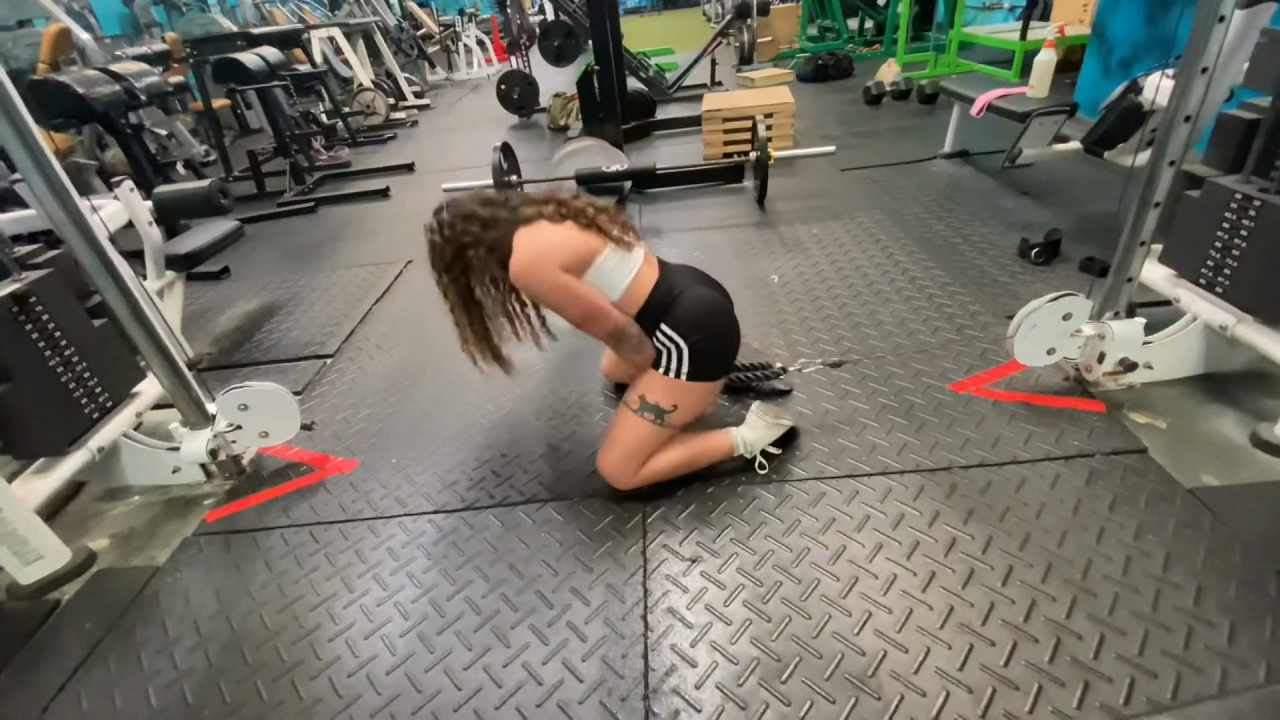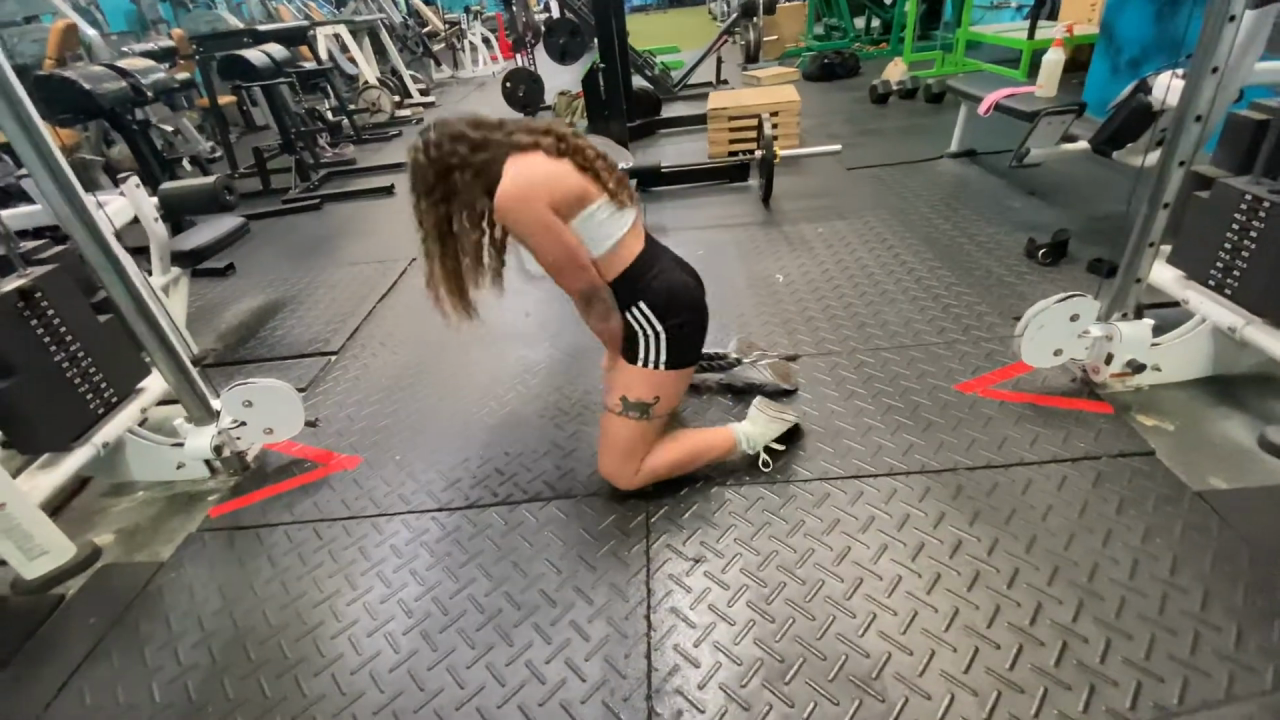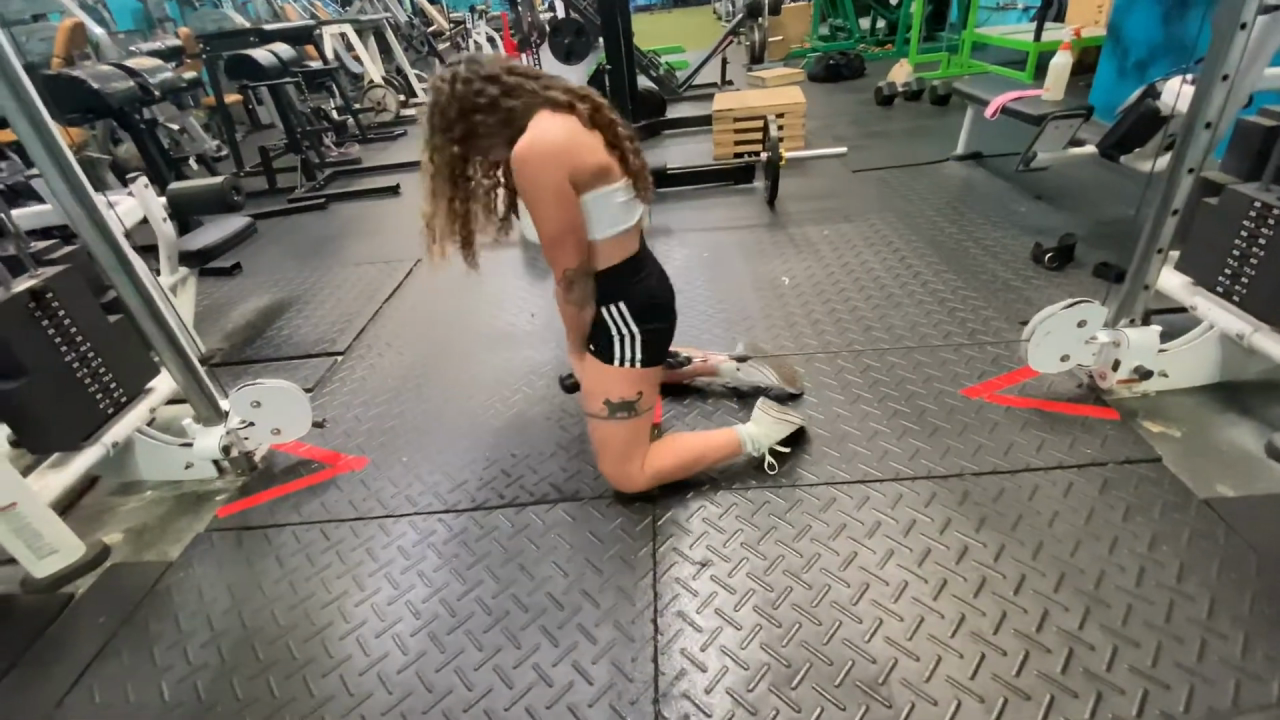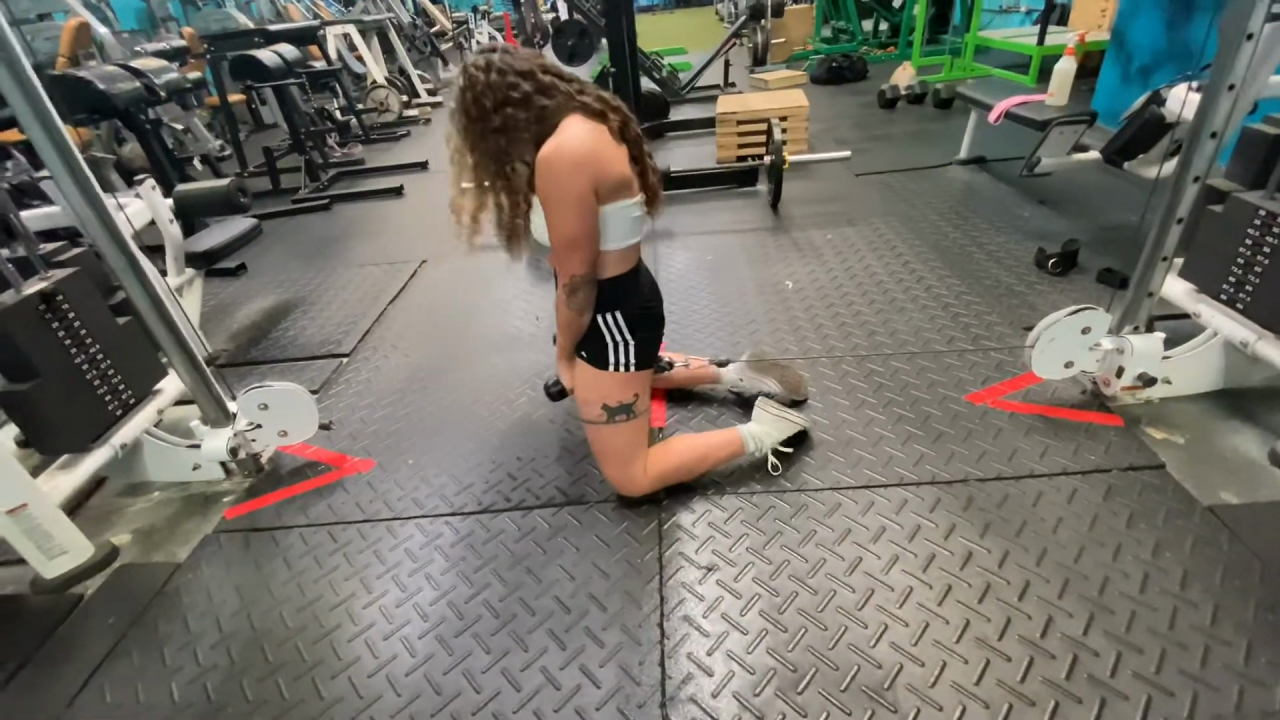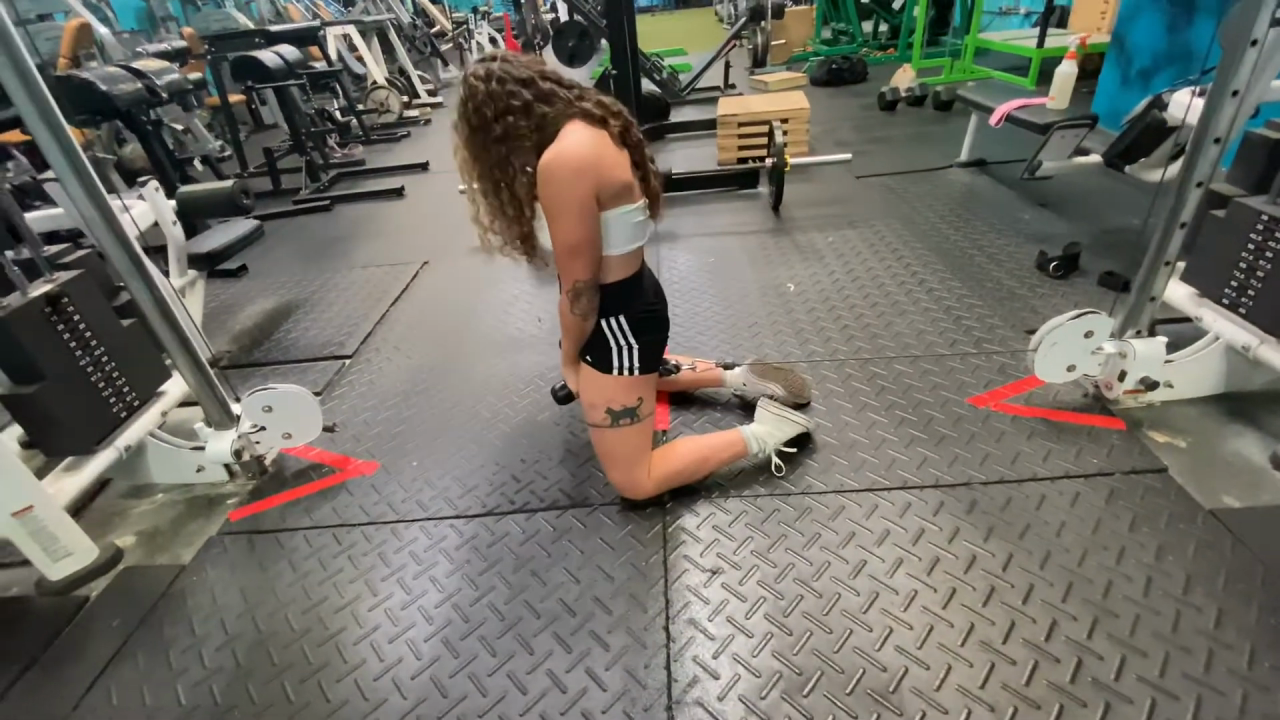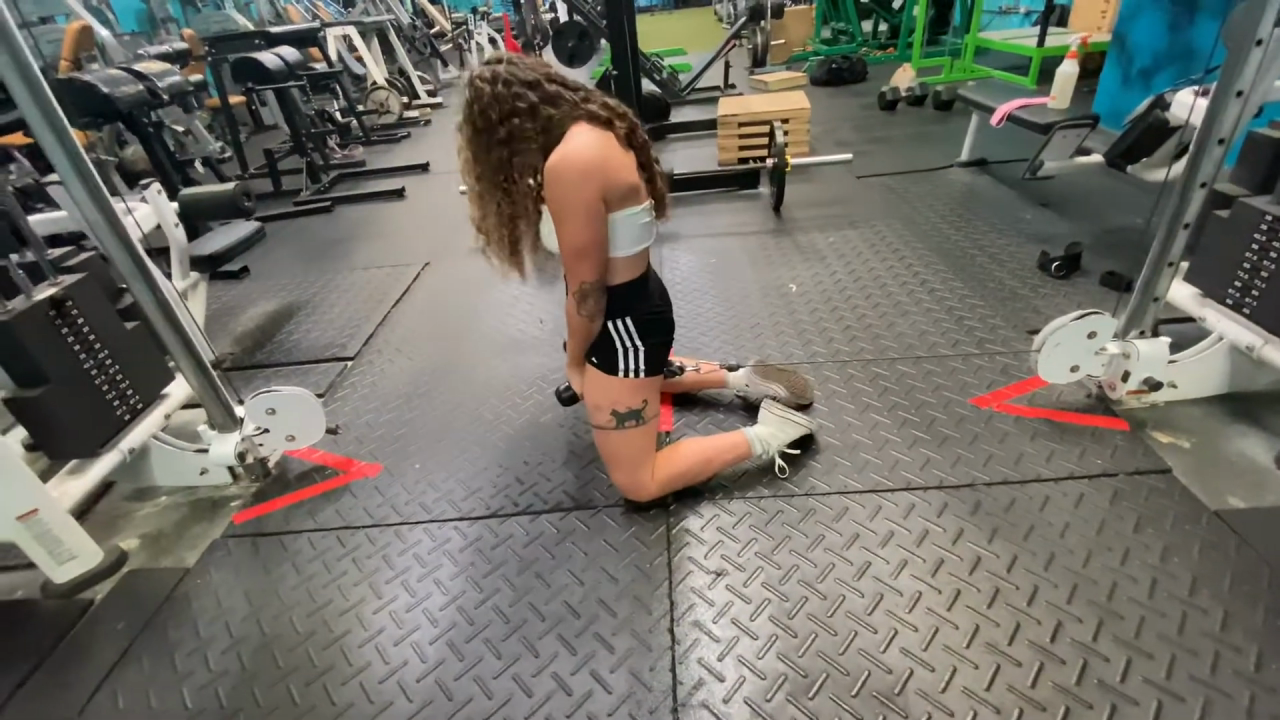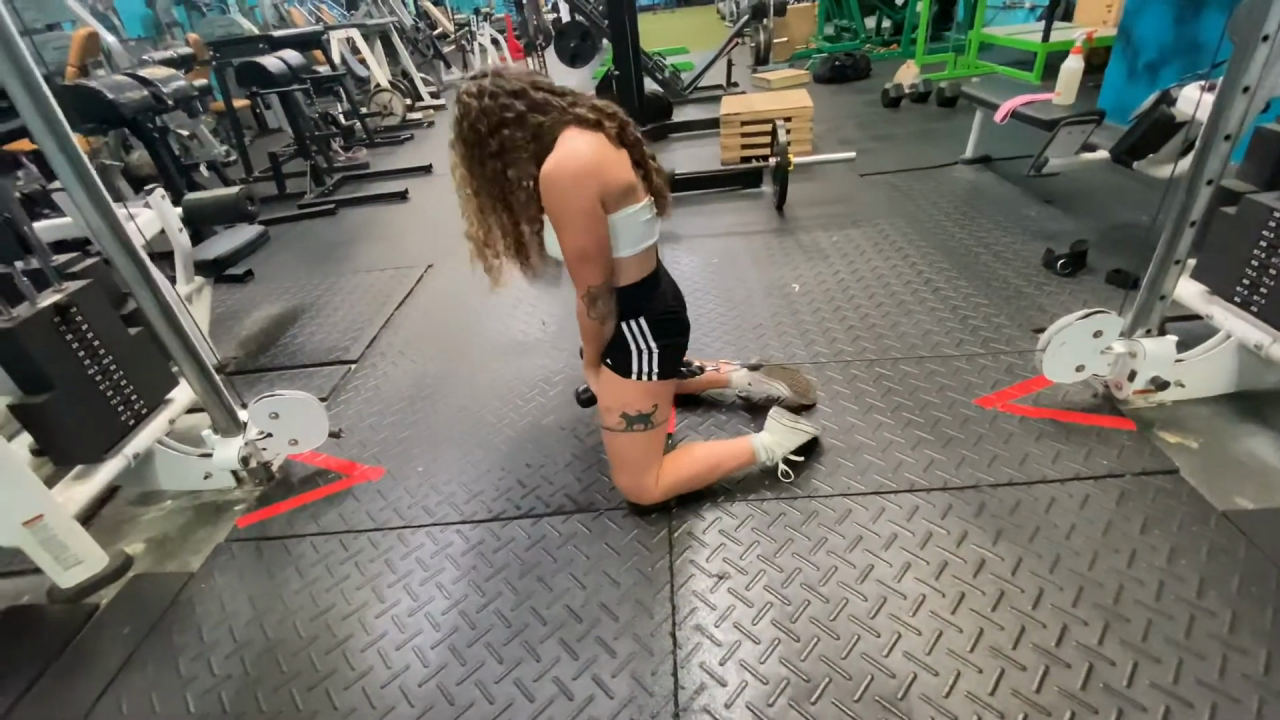
dt=0.2s
person 1, frame 1
left shoulder: (527, 265)
right shoulder: (540, 215)
left elbow: (616, 331)
left wrist: (661, 379)
left hip: (696, 335)
right hip: (694, 295)
left knee: (618, 469)
right knee: (615, 370)
left ankle: (746, 436)
right ankle: (715, 378)
person 1, frame 2
left shoulder: (514, 195)
right shoulder: (534, 154)
left elbow: (586, 290)
left wrist: (617, 352)
left hip: (659, 312)
right hip: (668, 282)
left knee: (619, 469)
right knee: (616, 376)
left ankle: (748, 432)
person 1, frame 3
left shoulder: (535, 150)
right shoulder: (563, 113)
left elbow: (570, 271)
left wrist: (577, 348)
left hip: (623, 308)
right hip: (638, 284)
left knee: (625, 474)
right knee: (632, 369)
left ankle: (753, 434)
right ankle: (729, 366)
person 1, frame 4
left shoulder: (562, 153)
right shoulder: (587, 118)
left elbow: (576, 278)
left wrist: (565, 355)
left hip: (613, 316)
right hip: (627, 297)
left knee: (629, 477)
right knee: (632, 375)
left ankle: (756, 434)
right ankle: (733, 375)
person 1, frame 5
left shoulder: (563, 160)
right shoulder: (589, 122)
left elbow: (579, 284)
left wrist: (569, 359)
left hip: (616, 320)
right hip: (629, 301)
left knee: (634, 480)
right knee: (635, 376)
left ankle: (759, 433)
right ankle: (738, 378)
person 1, frame 6
left shoulder: (570, 162)
right shoulder: (592, 125)
left elbow: (586, 286)
left wrist: (574, 362)
left hip: (622, 322)
right hip: (634, 303)
left knee: (638, 483)
right knee: (639, 379)
left ankle: (762, 437)
right ankle: (740, 380)
person 1, frame 7
left shoulder: (564, 167)
right shoulder: (583, 130)
left elbow: (593, 289)
left wrist: (590, 361)
left hip: (637, 322)
right hip: (646, 303)
left knee: (641, 486)
right knee: (647, 382)
left ankle: (767, 443)
right ankle: (743, 380)
